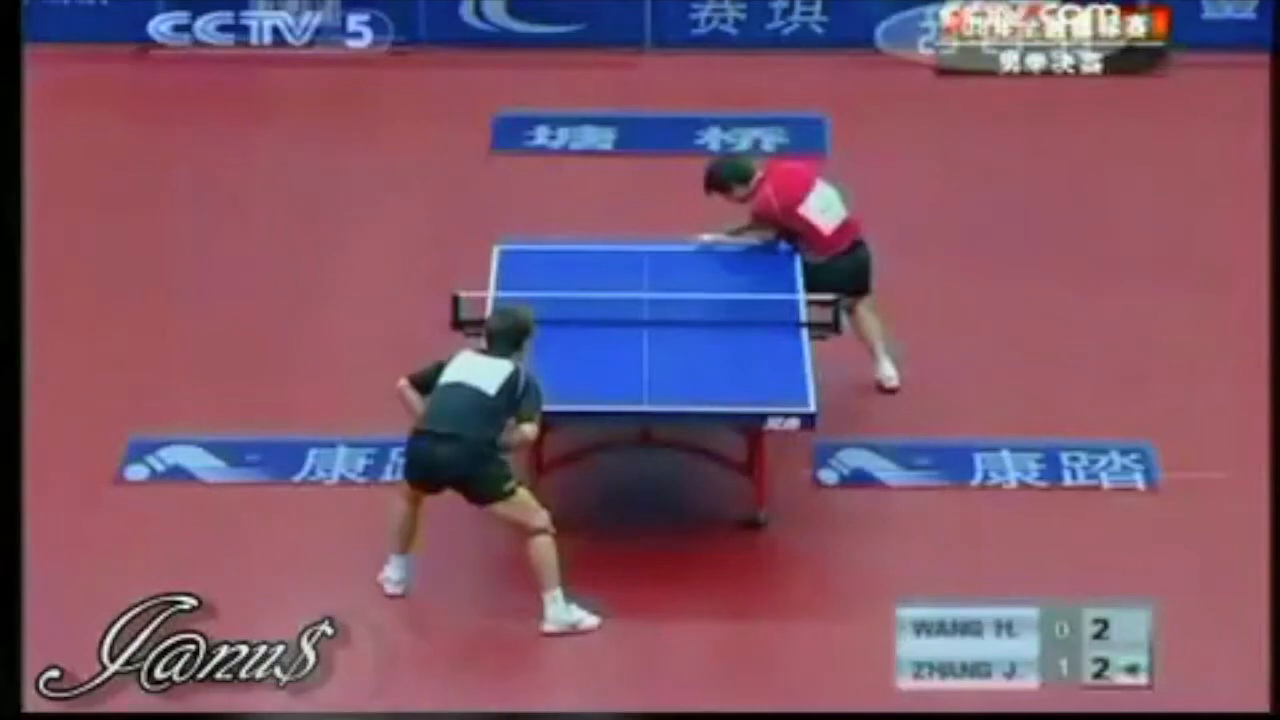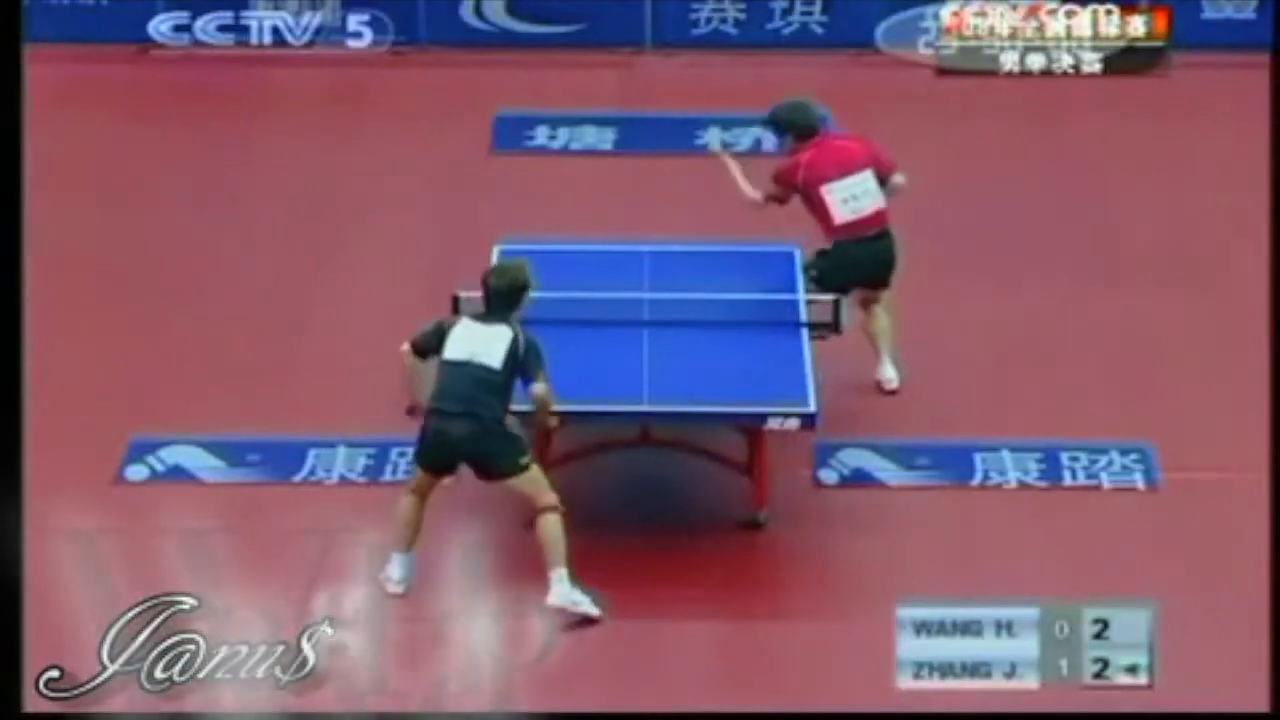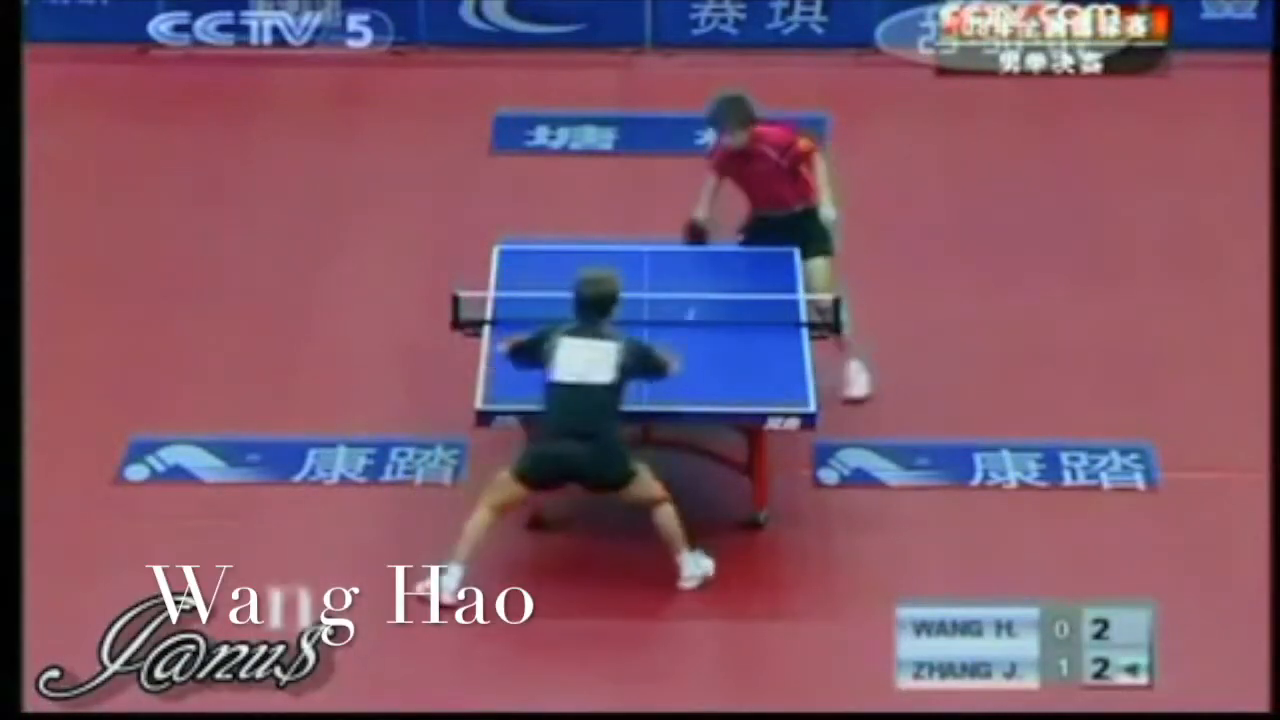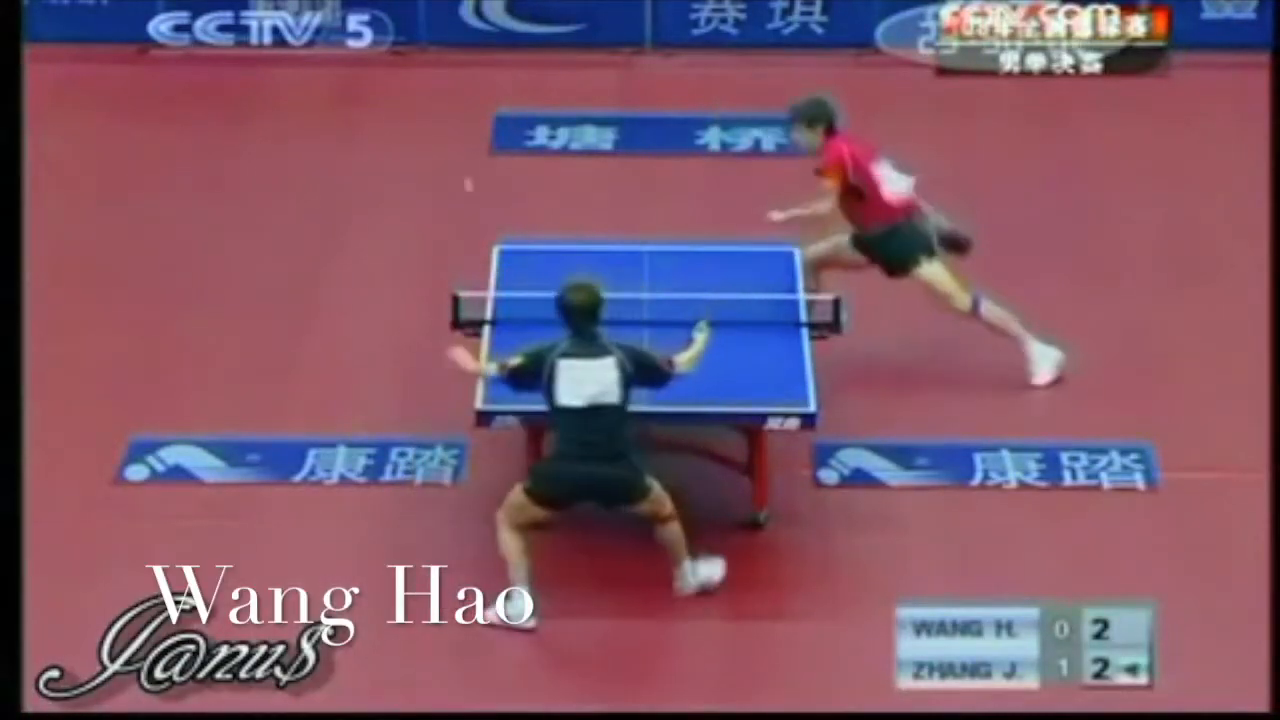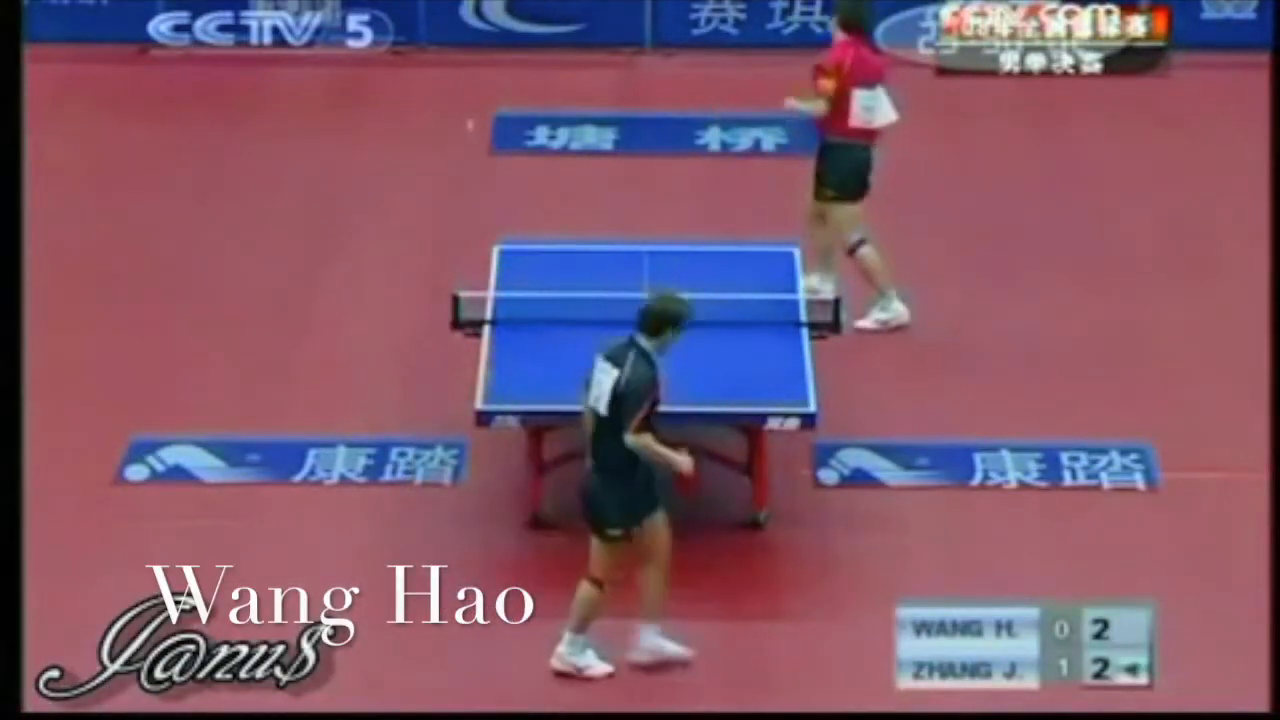
dt=0.7s
person 1, frame 1
left shoulder: (457, 359)
right shoulder: (521, 377)
left elbow: (405, 387)
right elbow: (528, 433)
left hip: (423, 447)
right hip: (472, 457)
left knee: (409, 495)
right knee: (538, 523)
left ankle: (395, 574)
right ankle: (557, 611)
person 1, frame 2
left shoulder: (453, 326)
right shoulder: (519, 339)
left elbow: (409, 353)
right elbow: (538, 390)
left wrist: (418, 401)
right wrist: (544, 418)
left hip: (439, 428)
right hip: (486, 433)
left knee: (417, 491)
right knee: (547, 504)
left ankle: (398, 572)
right ankle: (561, 590)
person 1, frame 3
left shoulder: (551, 338)
right shoulder: (627, 348)
left elbow: (507, 351)
right elbow: (669, 368)
left wrist: (525, 351)
right wrist: (661, 359)
left hip: (549, 449)
right hip: (599, 453)
left knee: (490, 505)
right knee: (656, 498)
left ankle: (449, 582)
right ankle: (689, 567)
person 1, frame 4
left shoulder: (547, 357)
right shoulder: (624, 357)
left elbow: (498, 372)
right elbow: (680, 367)
left wrist: (470, 363)
right wrist: (701, 340)
left hip: (563, 469)
right hip: (616, 469)
left knee: (508, 520)
right knee: (664, 511)
left ankle: (518, 606)
right ankle: (689, 575)
person 1, frame 5
left shoulder: (611, 355)
right shoulder: (642, 377)
left elbow: (590, 411)
right elbow: (634, 438)
left wrist: (593, 452)
right wrist: (675, 460)
left hip: (606, 474)
right hip: (618, 484)
left knee: (657, 555)
right knee: (601, 572)
left ankle: (650, 640)
right ankle: (570, 651)
person 2, frame 1
left shoulder: (765, 202)
right shoulder: (787, 167)
left elbow: (762, 237)
left wrist: (717, 238)
left hip: (828, 266)
right hip: (856, 250)
right knee: (858, 306)
right ankle: (885, 368)
person 2, frame 2
left shoulder: (794, 167)
right shoulder: (858, 146)
left elbow: (759, 198)
right elbow: (897, 182)
left wrist: (732, 165)
left hip: (845, 253)
right hip: (881, 246)
right knee: (872, 303)
right ankle: (886, 370)
person 2, frame 3
left shoulder: (779, 140)
right shoulder: (723, 152)
left elbow: (814, 158)
right elbow: (715, 174)
left wrist: (823, 202)
right wrist: (702, 212)
left hip: (803, 221)
right hip: (764, 225)
left knee: (822, 301)
left ankle: (851, 367)
person 2, frame 4
left shoulder: (833, 155)
right shoulder: (850, 148)
left elbow: (828, 206)
right elbow: (900, 184)
left wrist: (787, 215)
right wrist: (936, 221)
left hip: (901, 236)
right hip: (877, 236)
left knee: (959, 300)
right knee: (809, 259)
left ankle: (1038, 351)
person 2, frame 5
left shoulder: (833, 59)
right shoulder: (873, 59)
left elbow: (822, 108)
right elbow: (880, 111)
left wrist: (795, 105)
left hip: (840, 153)
right hip: (859, 150)
left knee: (849, 237)
right knee: (818, 213)
left ankle: (891, 306)
right ankle: (822, 279)
